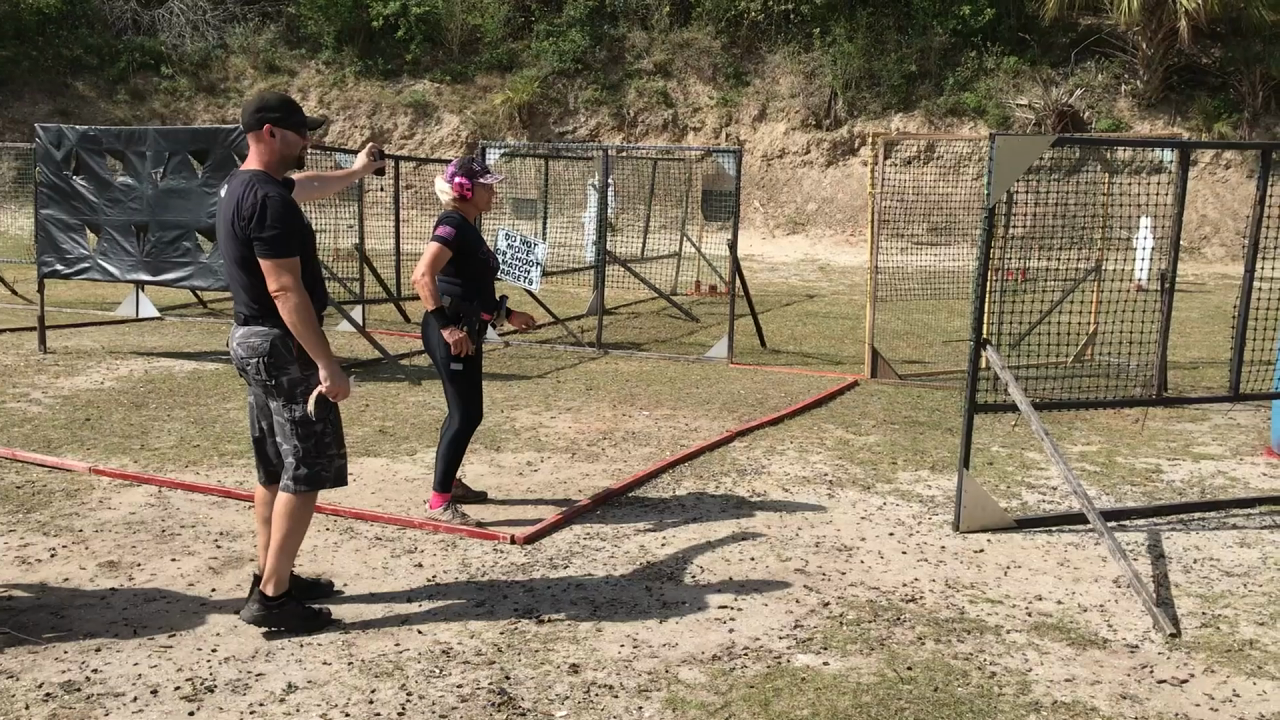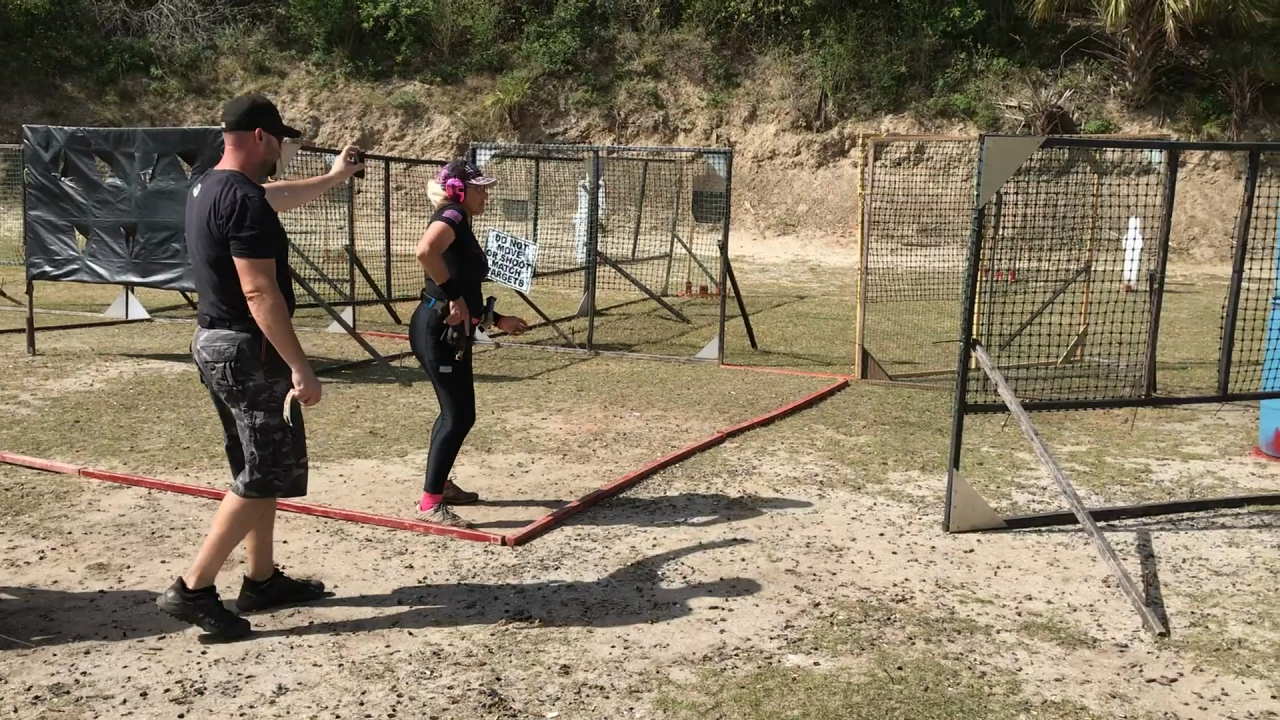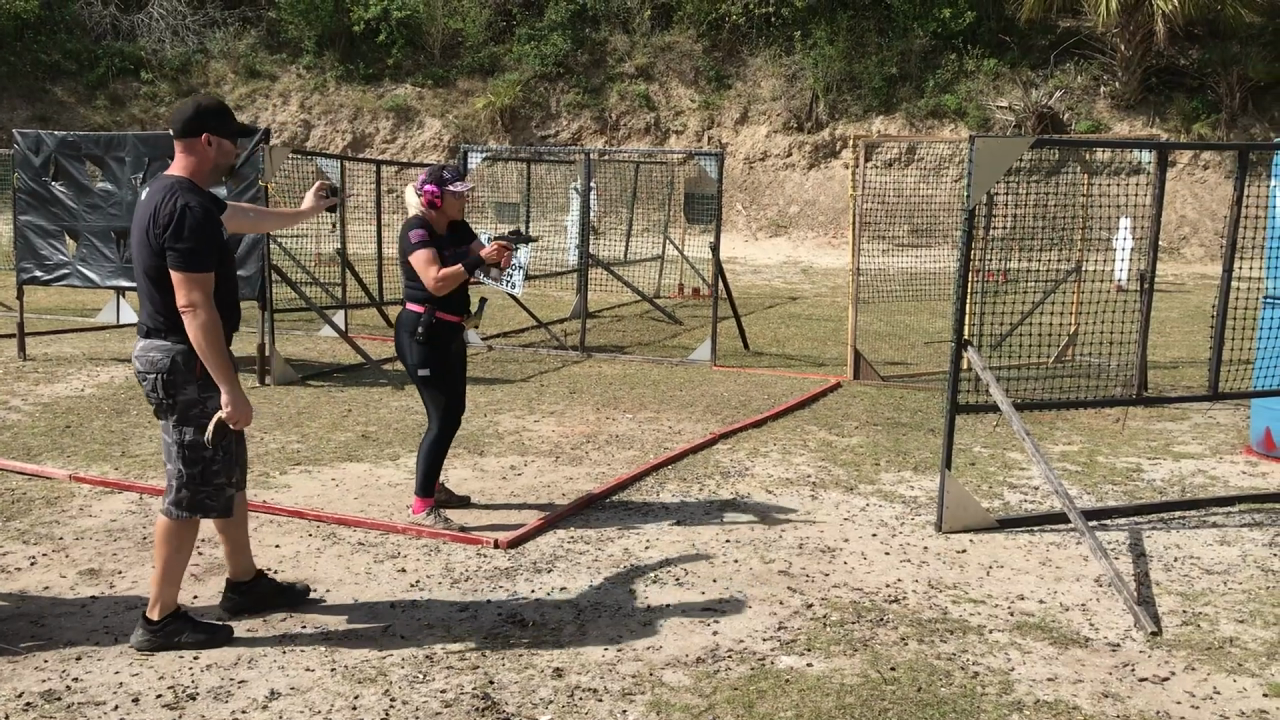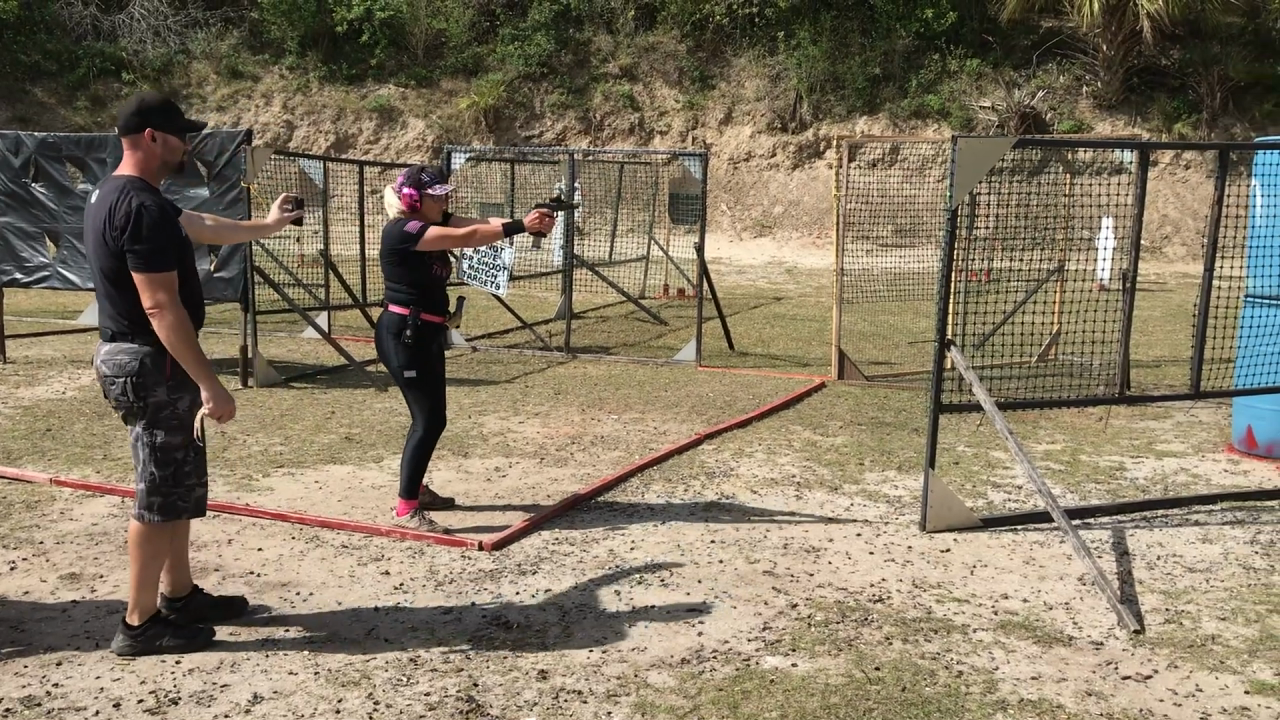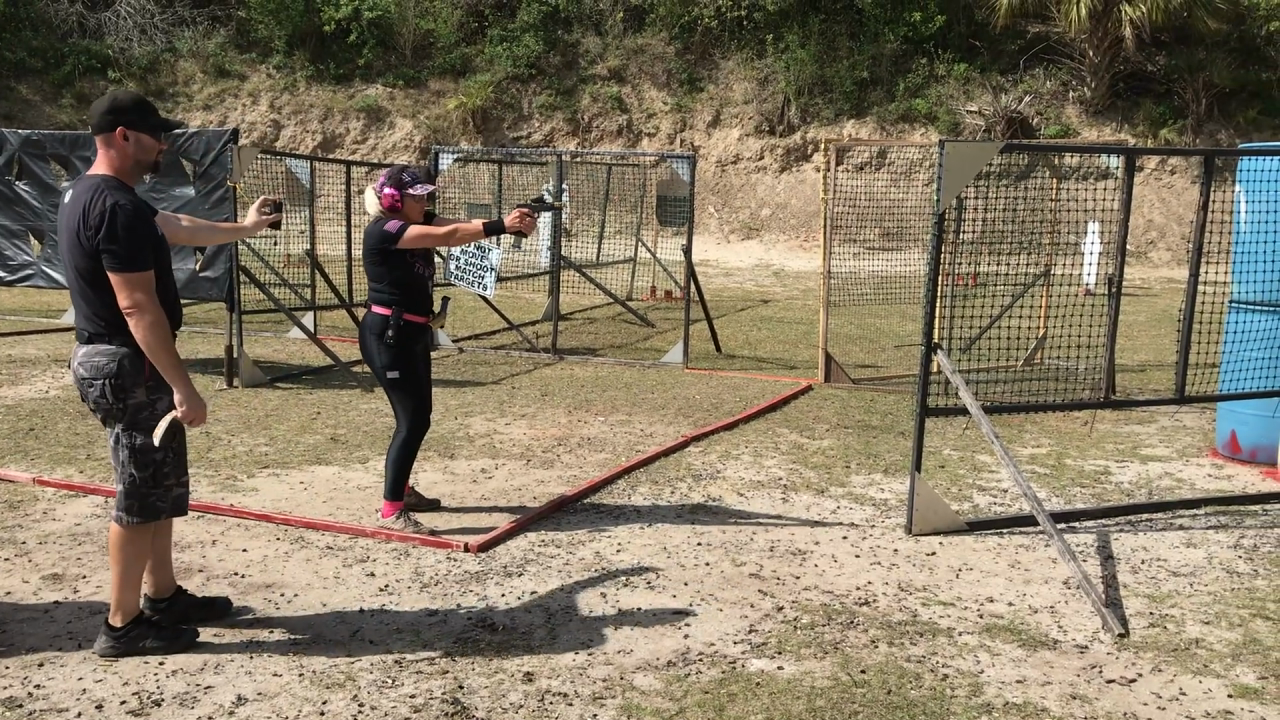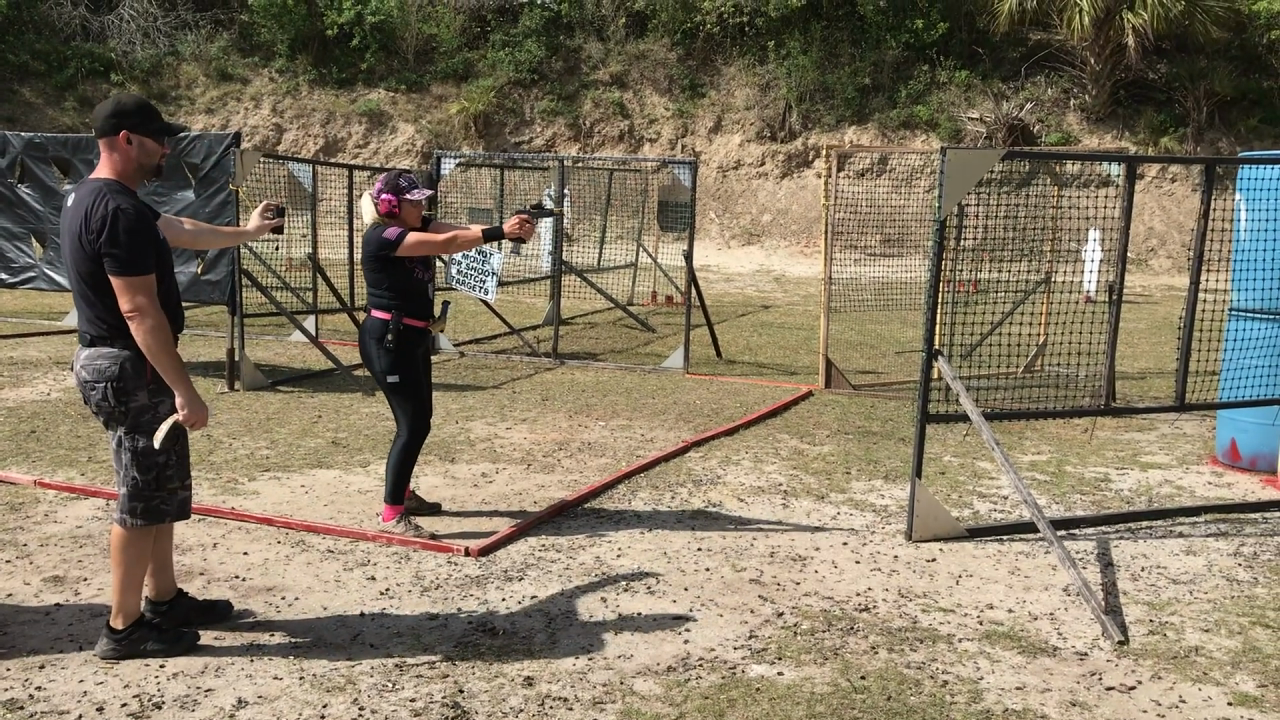
dt=0.5s
person 1, frame 1
left shoulder: (243, 184)
right shoulder: (268, 200)
left elbow: (306, 186)
right elbow: (286, 291)
left wrist: (357, 171)
right wrist: (327, 364)
left hip: (254, 340)
right hip: (281, 346)
left knee: (276, 469)
right knee: (307, 469)
left ankle: (272, 578)
right ankle: (272, 596)
person 1, frame 2
left shoulder: (210, 186)
right shoulder: (244, 200)
left elbow: (278, 196)
right elbow: (260, 293)
left wrist: (333, 178)
right wrist: (300, 367)
left hip: (218, 343)
right hip: (247, 350)
left knee: (263, 467)
right knee: (265, 475)
left ankle: (262, 579)
right ankle: (192, 588)
person 1, frame 3
left shoulder: (168, 191)
right shoulder: (187, 208)
left elbow: (239, 217)
right elbow: (195, 308)
left wrist: (301, 212)
right wrist: (230, 387)
left hip: (178, 357)
right hip: (185, 363)
left knee: (225, 473)
right knee: (194, 489)
left ankle: (244, 582)
right ankle: (160, 619)
person 1, frame 4
left shoulder: (116, 193)
right shoulder: (142, 207)
left elbow: (198, 225)
right elbow: (162, 307)
left wrist: (264, 226)
right wrist: (209, 383)
left hip: (138, 359)
right hip: (151, 365)
left knee: (177, 485)
right knee: (161, 493)
left ankle: (179, 596)
right ankle: (139, 623)
person 1, frame 5
left shoulder: (90, 192)
right shoulder: (117, 206)
left elbow: (175, 227)
right elbow: (138, 308)
left wrist: (242, 228)
right wrist: (182, 386)
left hip: (116, 360)
right hip: (129, 367)
left knee: (160, 487)
right knee: (141, 496)
left ankle: (163, 598)
right ankle: (123, 625)
person 1, frame 6
left shoulder: (92, 196)
right shoulder: (118, 211)
left elbow: (178, 231)
right elbow: (139, 312)
left wrist: (245, 232)
right wrist: (184, 391)
left hip: (116, 363)
right hip: (131, 370)
left knee: (162, 491)
right knee: (143, 498)
left ankle: (164, 600)
right ankle: (124, 628)
person 2, frame 1
left shoulder: (468, 227)
right shoulder: (452, 225)
right elbow: (422, 276)
left wrist: (507, 314)
right wrist: (446, 325)
left hip: (466, 330)
right hip: (452, 333)
left knee: (464, 412)
right knee: (466, 414)
left ankle: (449, 483)
right ankle: (439, 502)
person 2, frame 2
left shoulder: (462, 229)
right shoulder: (450, 217)
right elbow: (425, 251)
left wrist: (498, 320)
right wrist: (453, 297)
left hip: (453, 332)
right hip: (437, 331)
left knee: (455, 412)
right knee: (460, 416)
left ankle: (440, 485)
right ankle: (429, 503)
person 2, frame 3
left shoulder: (458, 228)
right shoulder: (417, 230)
left elbow: (482, 257)
right elbow: (436, 283)
left wrist: (497, 257)
right wrist: (479, 260)
left hip: (450, 333)
right hip: (422, 333)
left knee: (451, 413)
right knee: (443, 419)
left ankle: (432, 487)
right ankle: (421, 506)
person 2, frame 4
left shoulder: (433, 224)
right shoulder: (401, 231)
left elbow: (481, 223)
right elbow: (466, 238)
left wrist: (526, 222)
right wrist: (520, 226)
left hip: (426, 333)
right hip: (402, 335)
left knee: (430, 416)
right knee: (429, 420)
left ankle: (415, 489)
right ankle: (405, 509)
person 2, frame 5
left shoulder: (418, 224)
right shoulder: (382, 231)
left elbow: (462, 224)
right elbow: (447, 236)
left wrist: (510, 223)
right wrist: (501, 226)
left hip: (413, 333)
right hip: (388, 335)
left knee: (418, 416)
right knee: (413, 421)
left ankle: (402, 490)
right ankle: (390, 511)
person 2, frame 6
left shoulder: (416, 228)
right shoulder: (381, 237)
left elbow: (461, 230)
right elbow: (446, 244)
left wrist: (507, 229)
right wrist: (500, 233)
left hip: (413, 338)
right hip: (388, 340)
left knee: (419, 419)
right knee: (413, 425)
left ankle: (402, 494)
right ankle: (391, 514)
